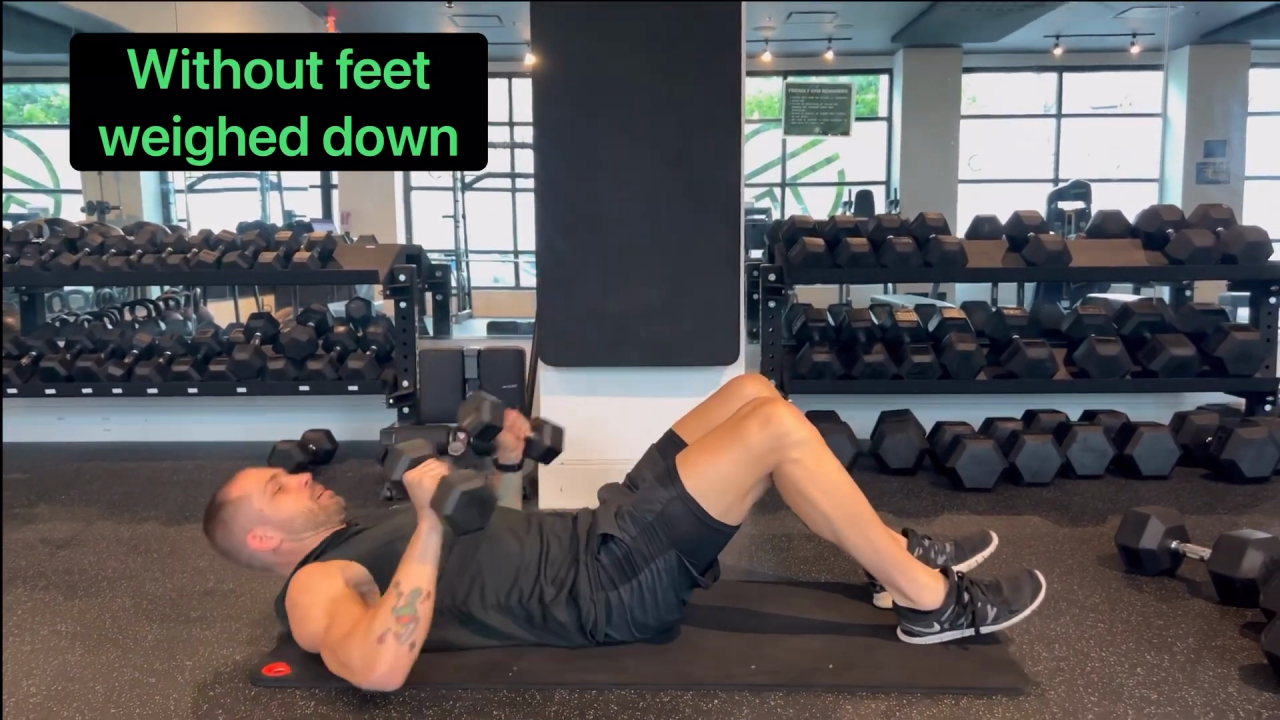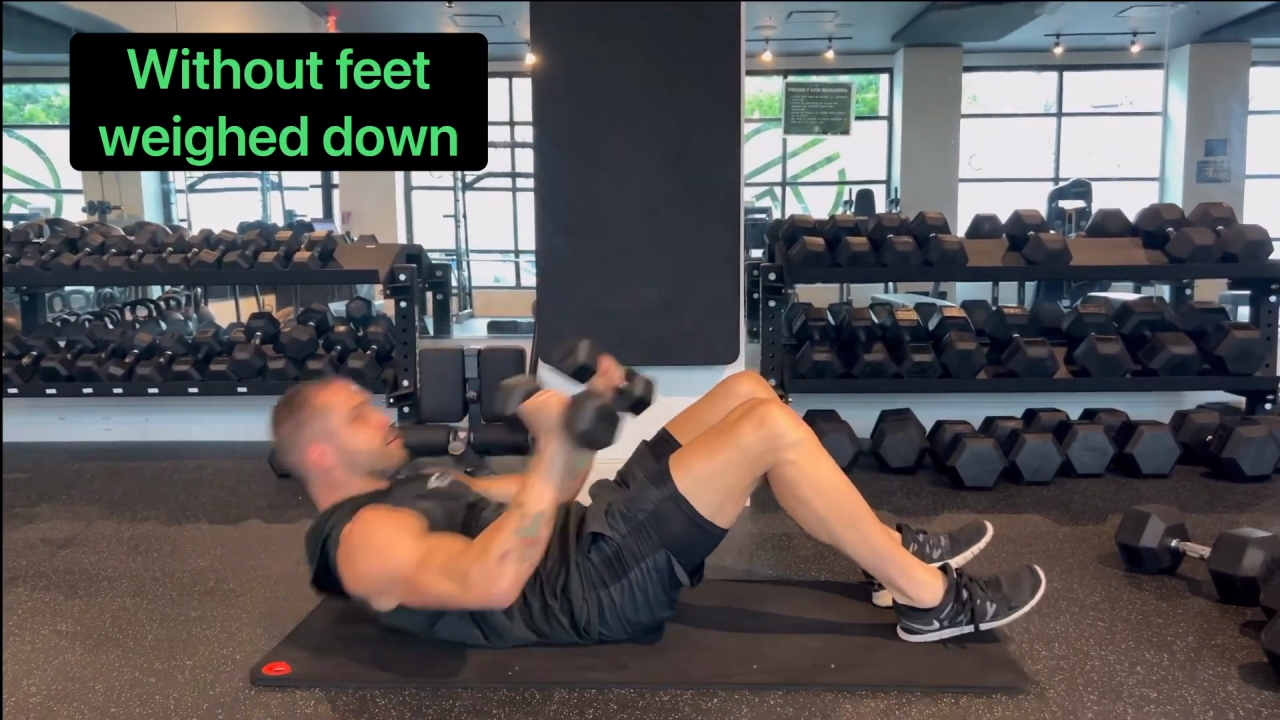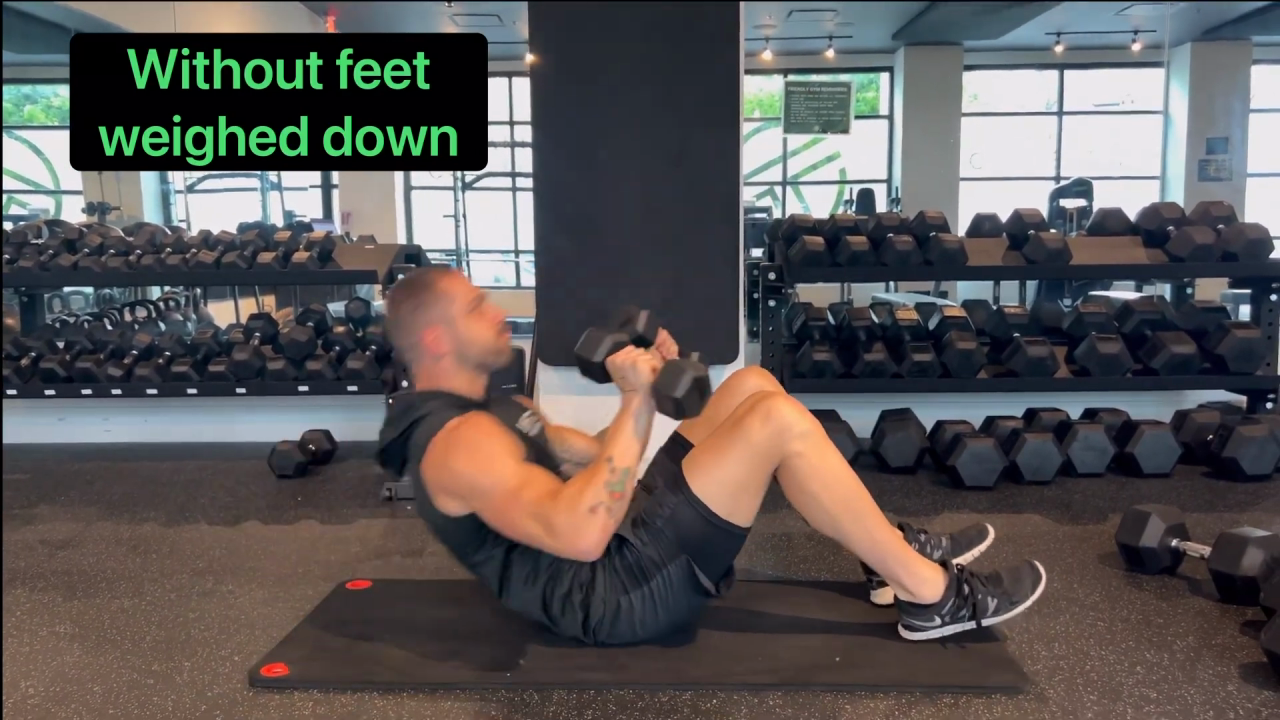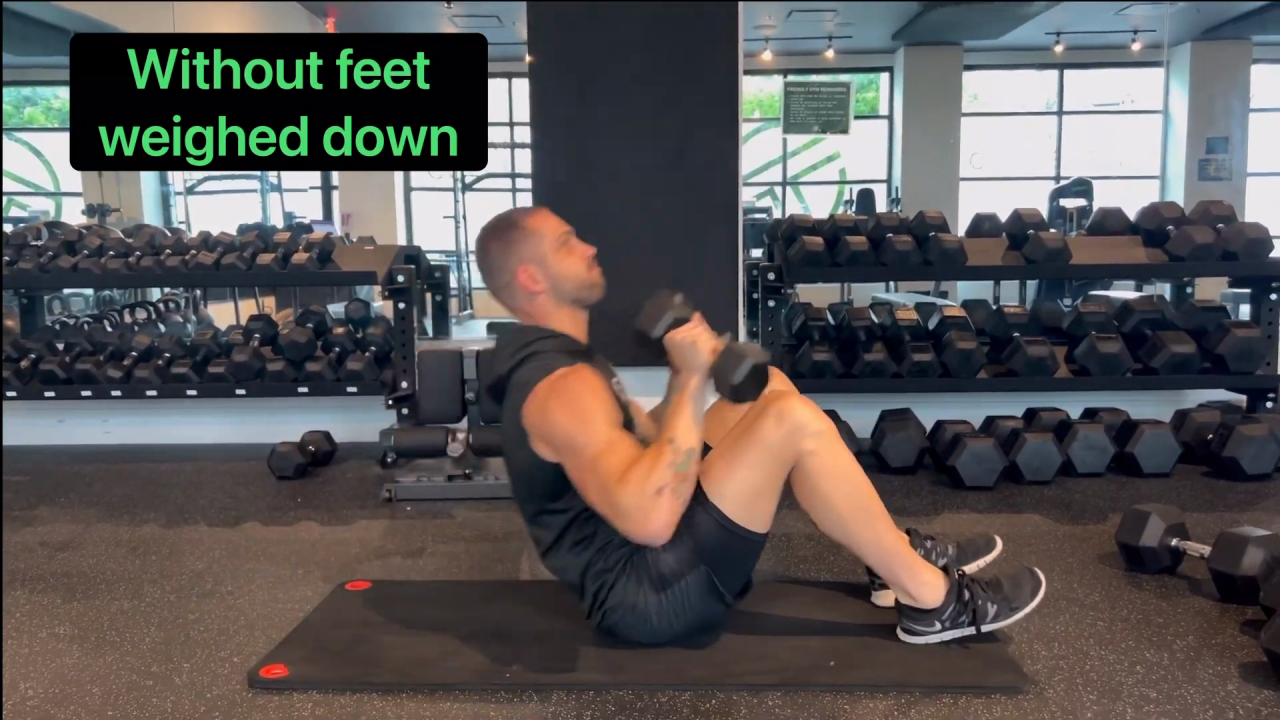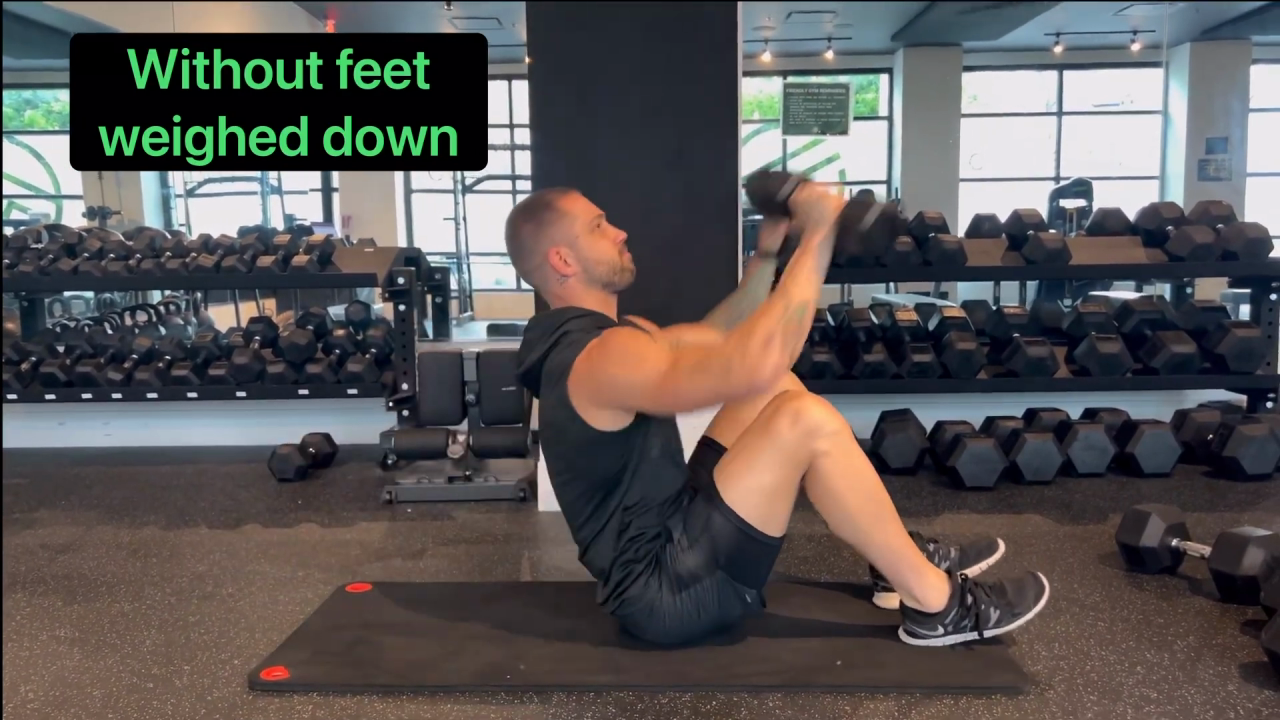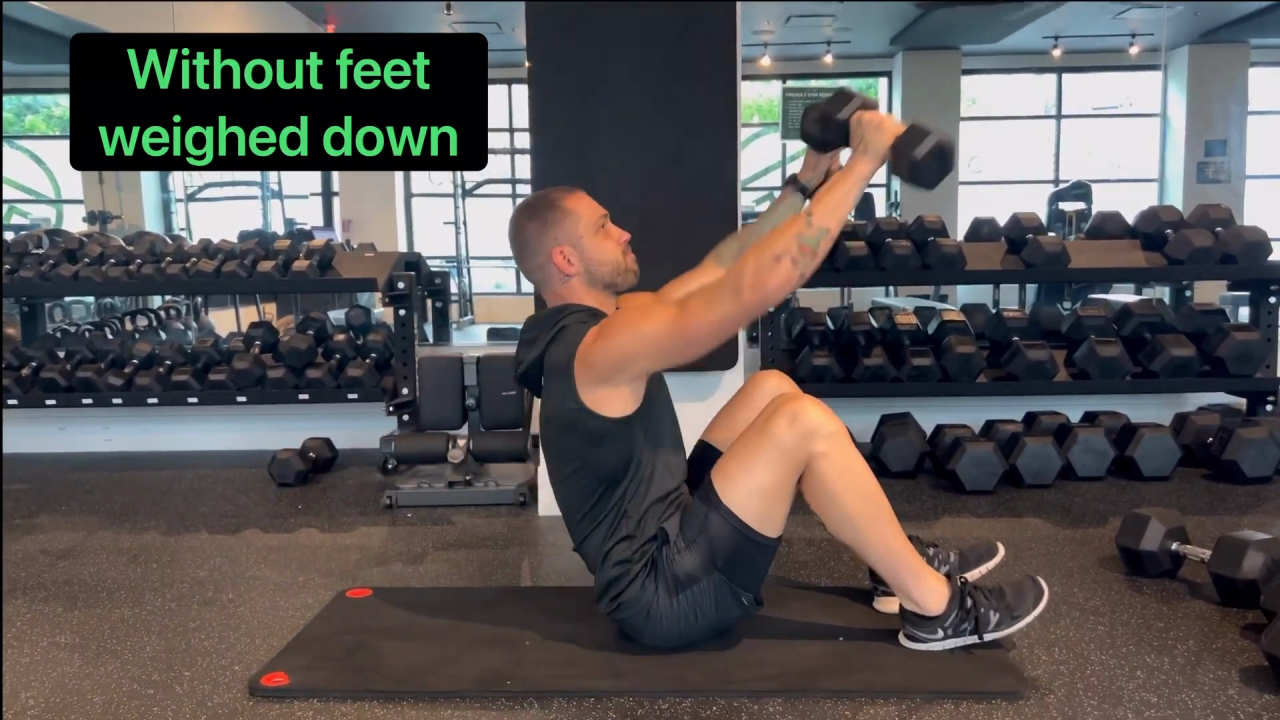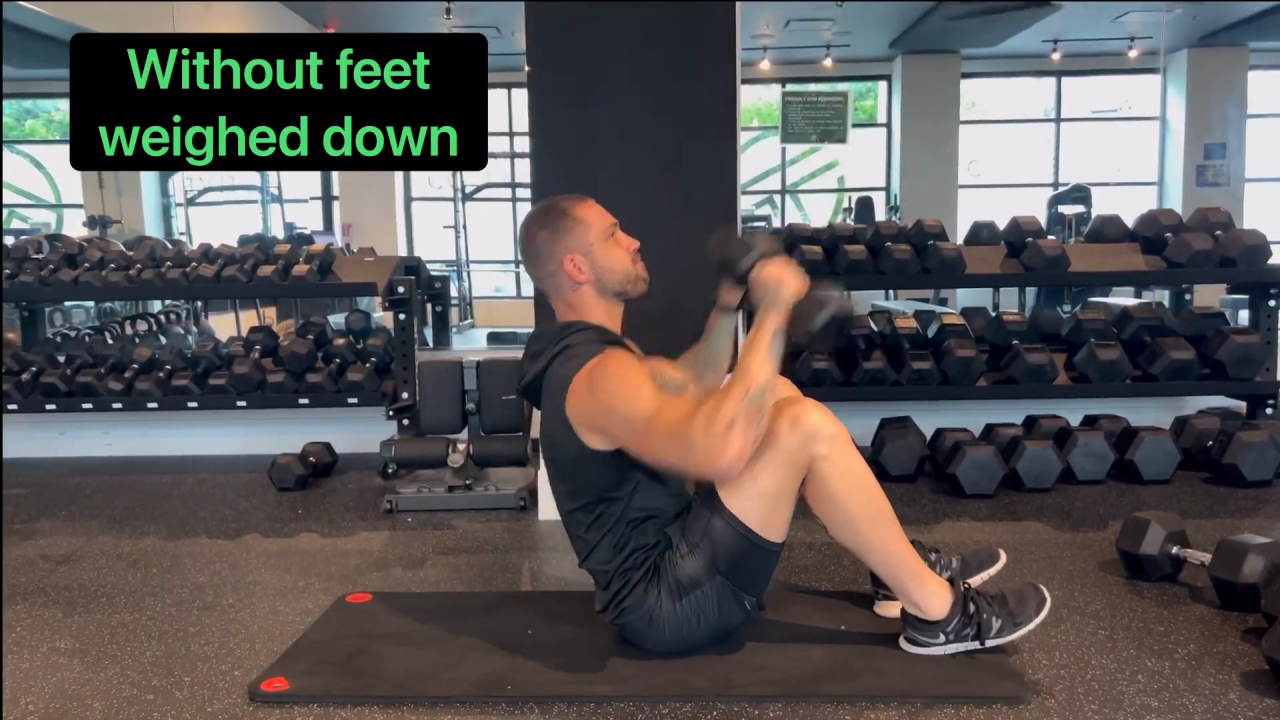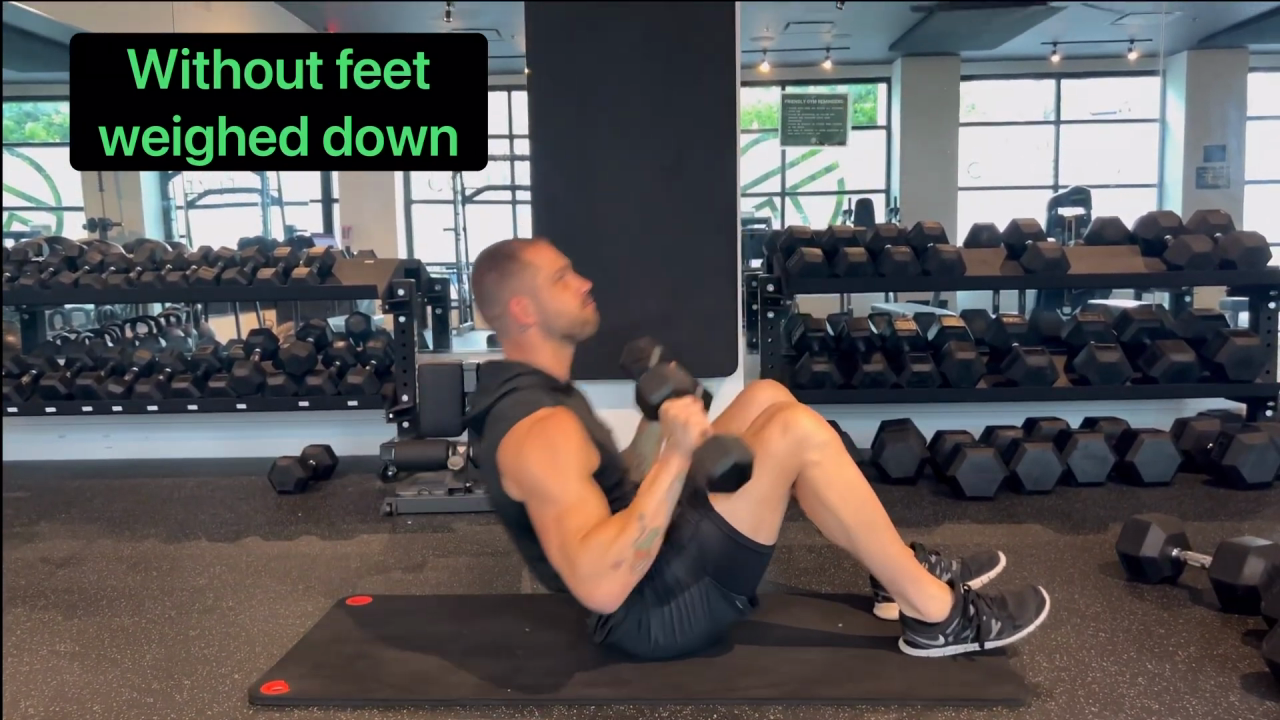
dt=0.2s
person 1, frame 1
left shoulder: (359, 538)
right shoulder: (317, 591)
right elbow: (381, 666)
left wrist: (505, 459)
right wrist: (431, 518)
left hip: (597, 535)
right hip: (611, 587)
left knee: (752, 391)
right knee: (777, 428)
left ankle: (897, 552)
right ankle: (931, 601)
person 1, frame 2
left shoulder: (398, 490)
right shoulder: (367, 538)
left elbow: (531, 494)
right elbow: (493, 580)
right wrist: (549, 444)
left hip: (598, 533)
right hip: (603, 586)
left knee: (745, 391)
right knee: (769, 427)
left ankle: (891, 550)
right ankle: (929, 596)
person 1, frame 3
left shoulder: (477, 412)
right shoulder: (457, 443)
left elbow: (588, 457)
right elbow: (579, 532)
left wrist: (641, 378)
right wrist: (638, 396)
left hip: (630, 538)
right hip: (622, 595)
left knee: (749, 387)
right knee: (778, 422)
left ankle: (896, 553)
right ankle: (934, 593)
person 1, frame 4
left shoulder: (560, 361)
right shoulder: (558, 388)
left elbow: (647, 437)
right elbow: (650, 517)
left wrist: (689, 368)
right wrist: (694, 374)
left hip: (647, 567)
right hip: (647, 596)
left knee: (769, 390)
right knee: (793, 422)
left ankle: (900, 557)
right ankle: (934, 603)
person 1, frame 5
left shoulder: (597, 331)
right shoulder: (602, 358)
left elbow: (717, 341)
right elbow: (755, 366)
left wrist: (768, 252)
right wrist: (818, 235)
left hip: (667, 542)
right hip: (661, 592)
left knee: (781, 396)
right knee: (806, 420)
left ankle: (904, 558)
right ankle: (939, 600)
person 1, frame 6
left shoulder: (596, 319)
right shoulder: (607, 342)
left elbow: (725, 272)
right elbow: (767, 281)
left wrist: (801, 185)
right wrist: (865, 156)
left hip: (669, 549)
right hip: (663, 595)
left knee: (774, 392)
right knee: (806, 425)
left ankle: (898, 554)
right ankle: (935, 610)
person 1, frame 7
left shoulder: (587, 350)
right shoulder: (599, 374)
left elbow: (686, 397)
right elbow: (724, 450)
left wrist: (725, 308)
right wrist: (774, 310)
left hip: (676, 552)
right hip: (668, 600)
left knee: (782, 401)
right knee: (807, 426)
left ankle: (901, 570)
right ankle: (938, 614)
person 1, frame 8
left shoulder: (536, 398)
right shoulder: (538, 430)
right elbow: (602, 583)
left wrist: (659, 413)
right wrist: (678, 451)
left hip: (659, 565)
right hip: (657, 611)
left knee: (768, 398)
right knee: (797, 431)
left ankle: (899, 579)
right ankle: (935, 616)
